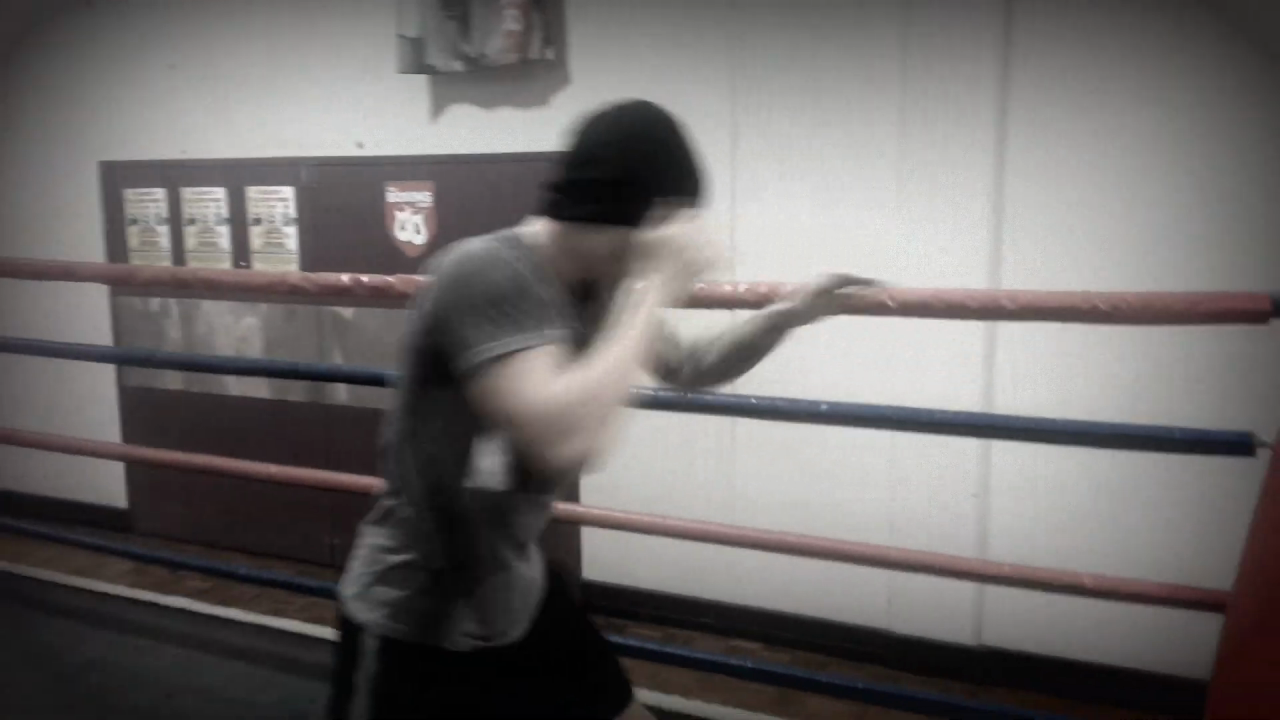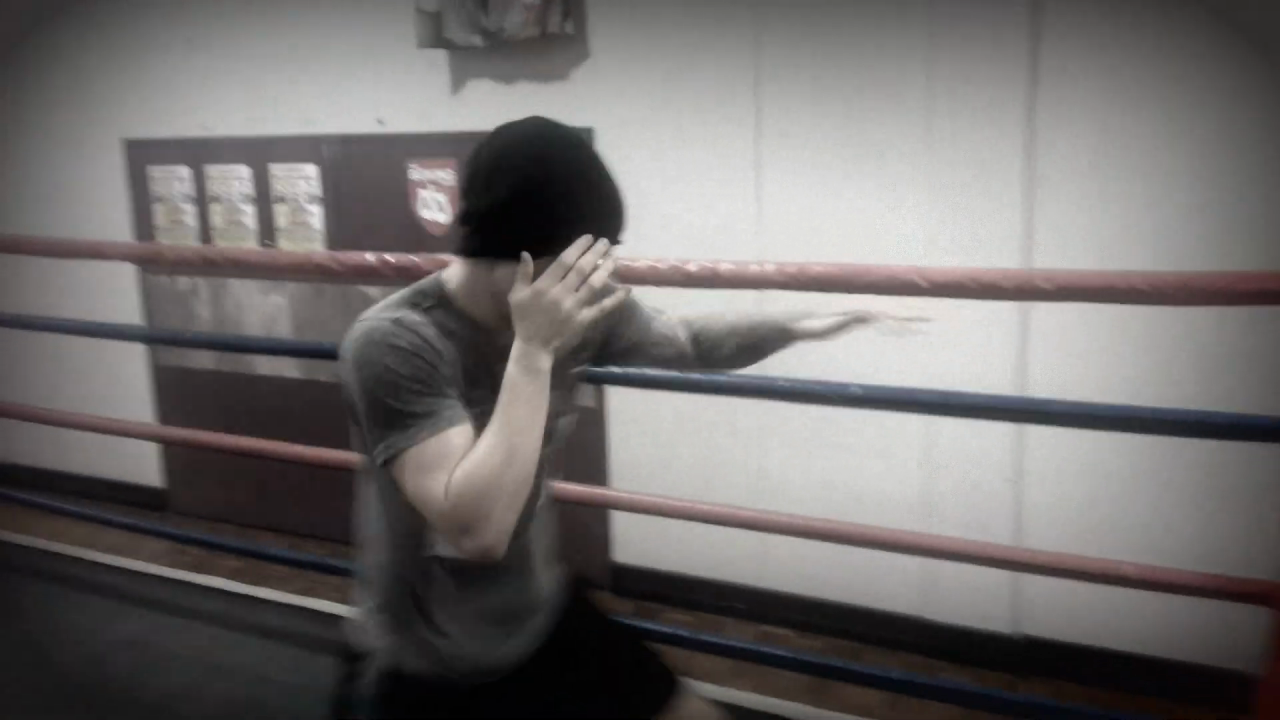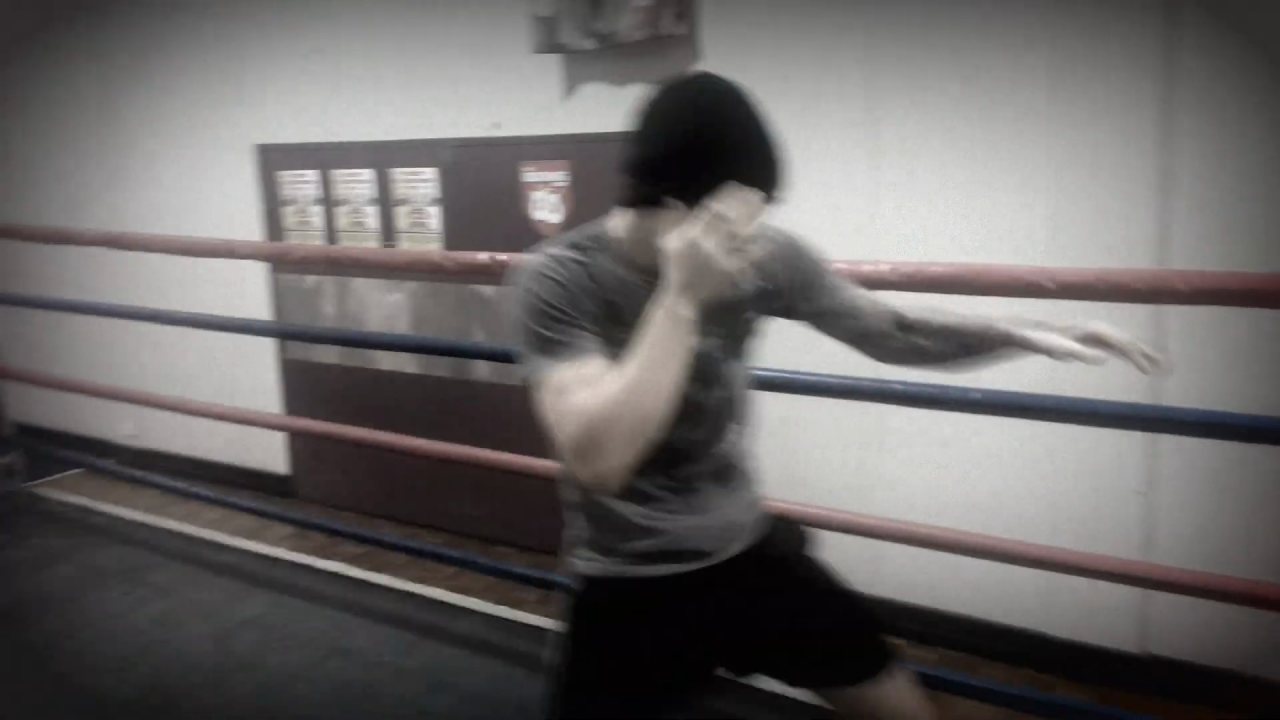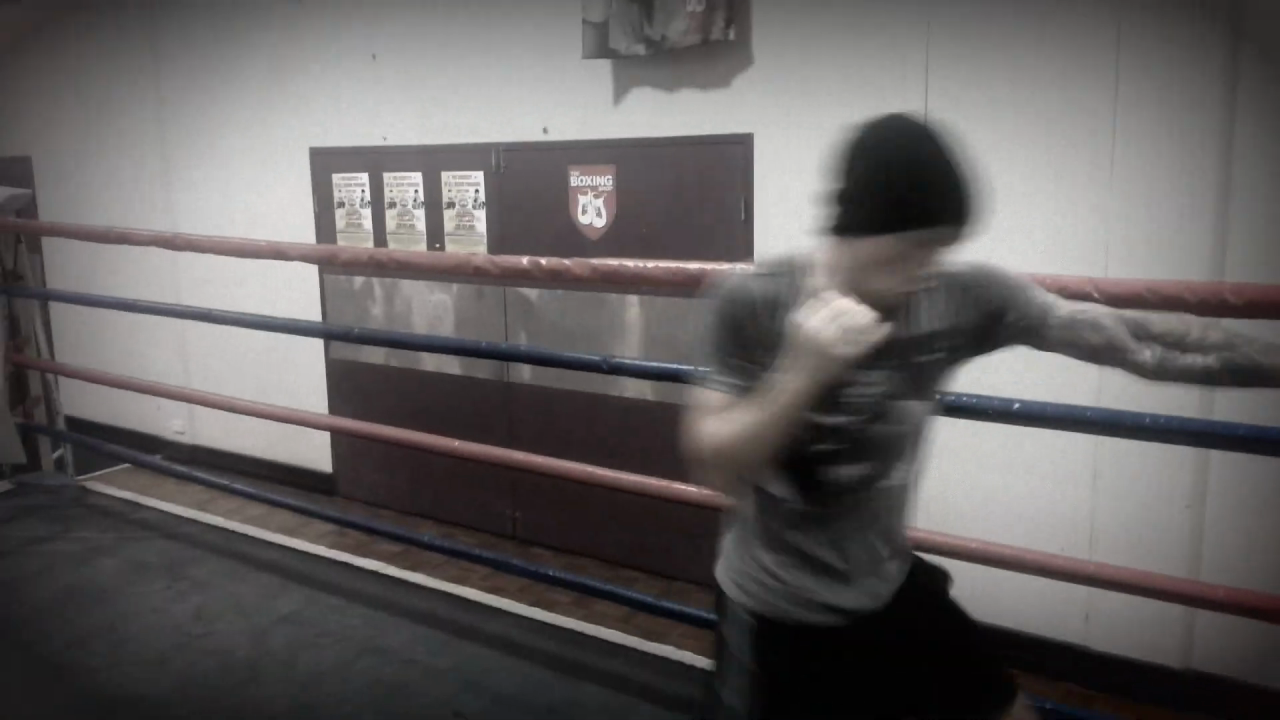
dt=0.2s
person 1, frame 1
left shoulder: (596, 285)
right shoulder: (480, 275)
left elbow: (693, 369)
right elbow: (565, 442)
left wrist: (793, 312)
right wrist: (649, 288)
left hip: (514, 594)
person 1, frame 2
left shoulder: (569, 303)
right shoulder: (392, 343)
left elbow: (689, 346)
right elbow: (477, 527)
left wrist: (789, 329)
right wrist: (535, 349)
left hip: (541, 614)
person 1, frame 3
left shoulder: (761, 257)
right shoulder: (559, 279)
left elbow: (892, 334)
right elbow: (596, 459)
left wrist: (1025, 335)
right wrist: (679, 297)
left hip: (741, 549)
right hip: (627, 586)
person 1, frame 4
left shoulder: (965, 296)
right shoulder: (753, 301)
left elbow: (1127, 341)
right elbow: (716, 466)
right wrist: (802, 369)
left hip: (883, 588)
right hip: (780, 611)
